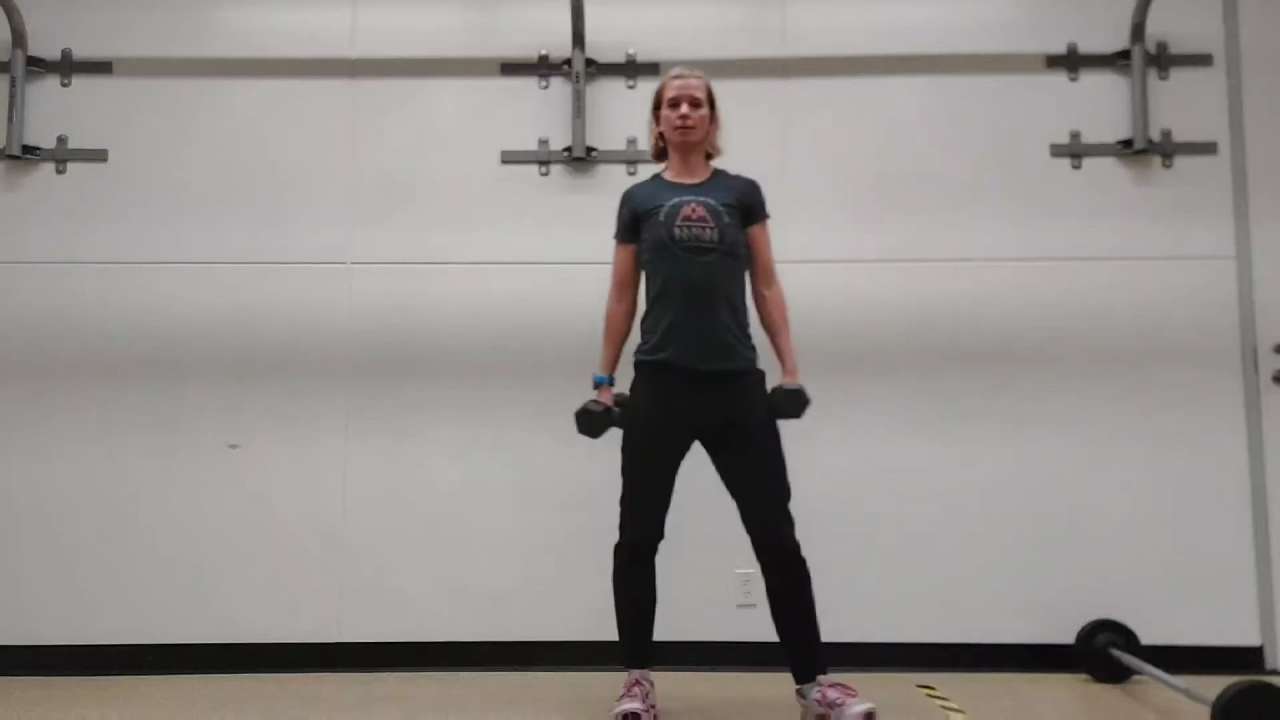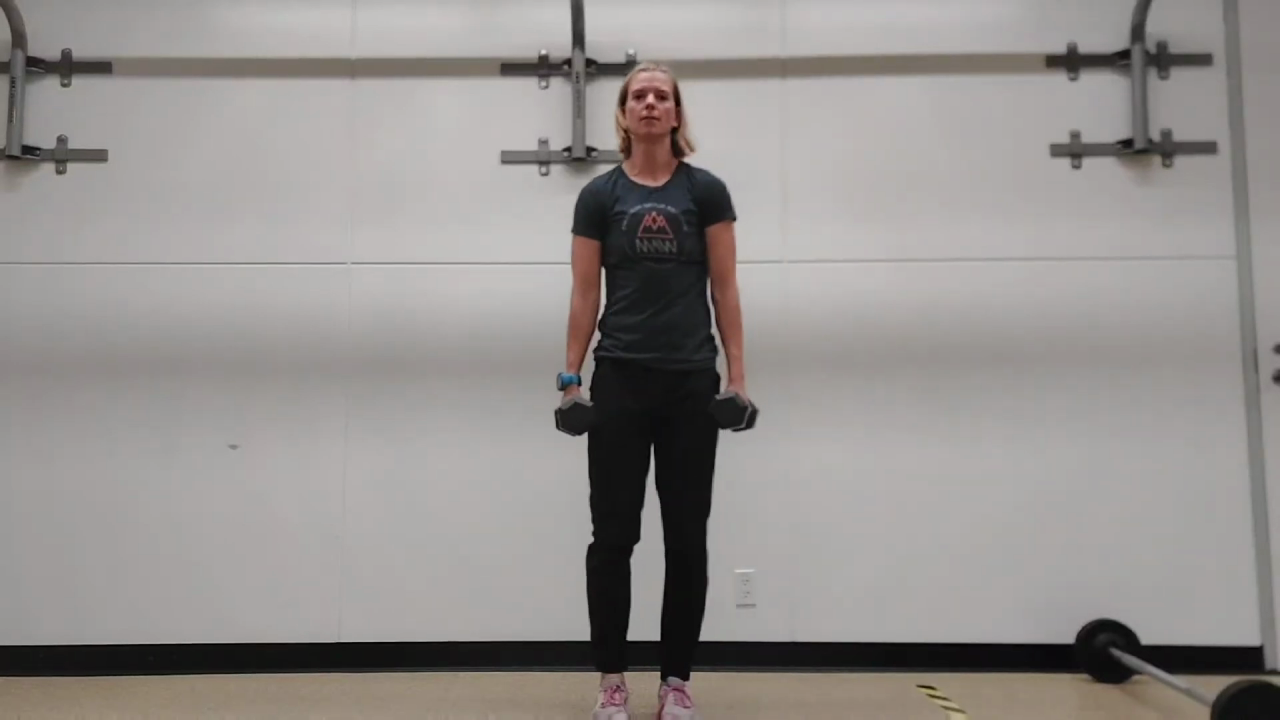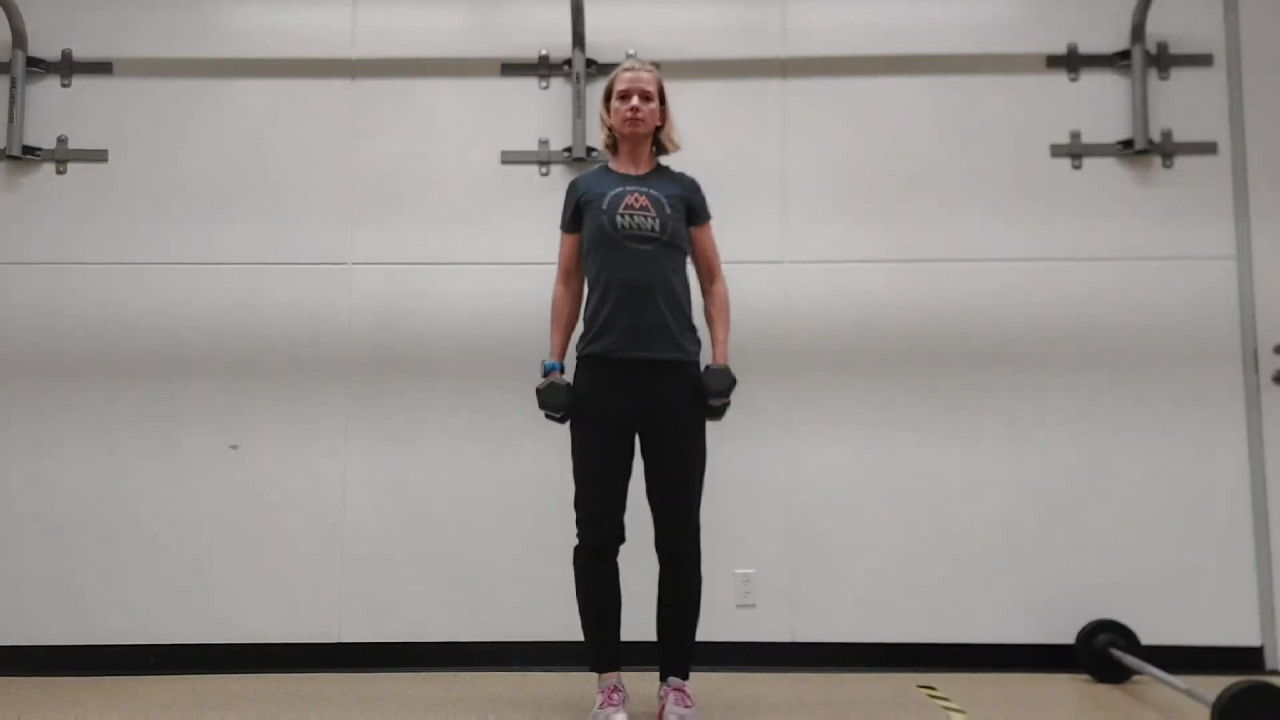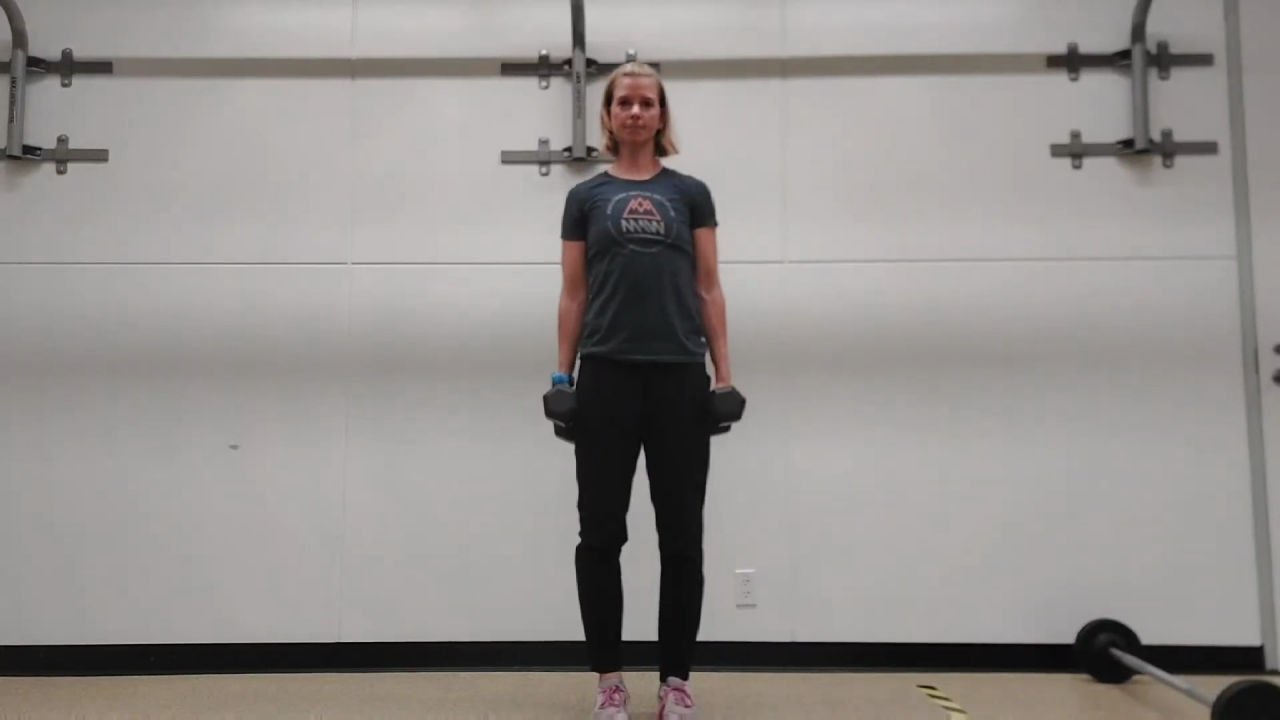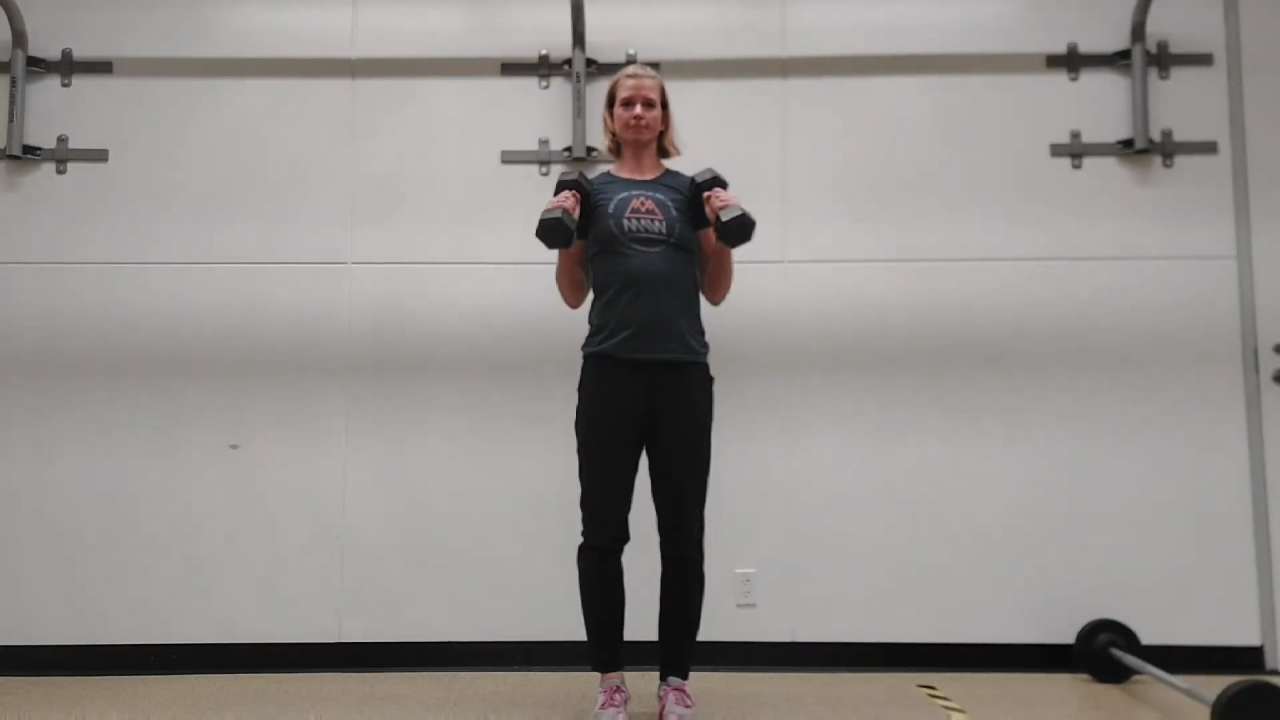
dt=1s
person 1, frame 1
left shoulder: (741, 192)
right shoulder: (638, 199)
left elbow: (765, 286)
right elbow: (621, 295)
left wrist: (787, 367)
right wrist: (605, 376)
left hip: (733, 383)
right hip: (660, 382)
left knee: (774, 532)
right knee: (638, 535)
person 1, frame 2
left shoulder: (706, 190)
right shoulder: (599, 195)
left elbow: (725, 289)
right elbow: (585, 294)
left wrist: (738, 374)
right wrist: (570, 377)
left hip: (691, 380)
right hip: (620, 378)
left knee: (687, 535)
right knee: (613, 532)
person 1, frame 3
left shoulder: (685, 190)
right shoulder: (585, 188)
left elbow: (713, 281)
right elbow: (568, 285)
left wrist: (722, 360)
right wrist: (553, 364)
left hip: (674, 374)
right hip: (602, 375)
left knee: (679, 534)
right knee: (598, 532)
person 1, frame 4
left shoulder: (690, 193)
right shoulder: (586, 196)
left elbow: (709, 289)
right elbow: (573, 295)
left wrist: (723, 372)
right wrist: (561, 376)
left hip: (678, 376)
right hip: (606, 376)
left knee: (681, 536)
right knee: (600, 532)
person 1, frame 5
left shoulder: (692, 191)
right shoulder: (590, 192)
left elbow: (716, 291)
right elbow: (574, 294)
left wrist: (725, 230)
right wrist: (563, 234)
left hip: (682, 372)
right hip: (610, 373)
left knee: (682, 534)
right knee: (603, 531)
